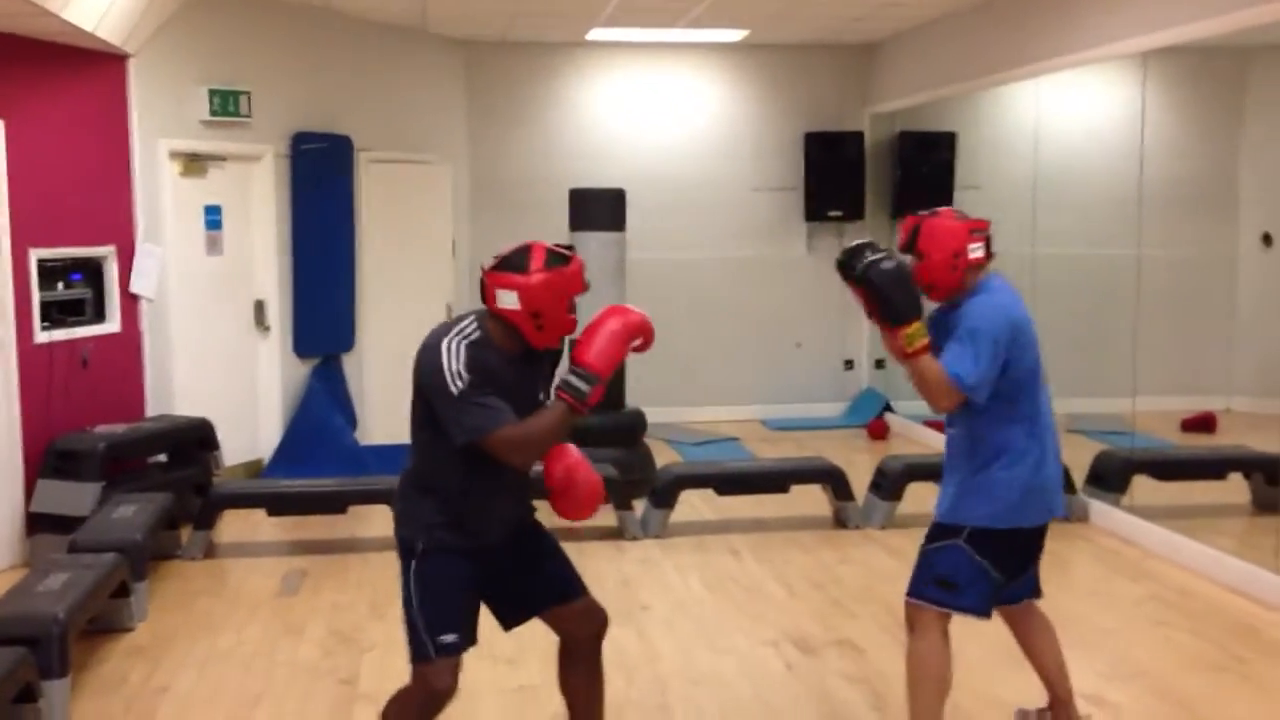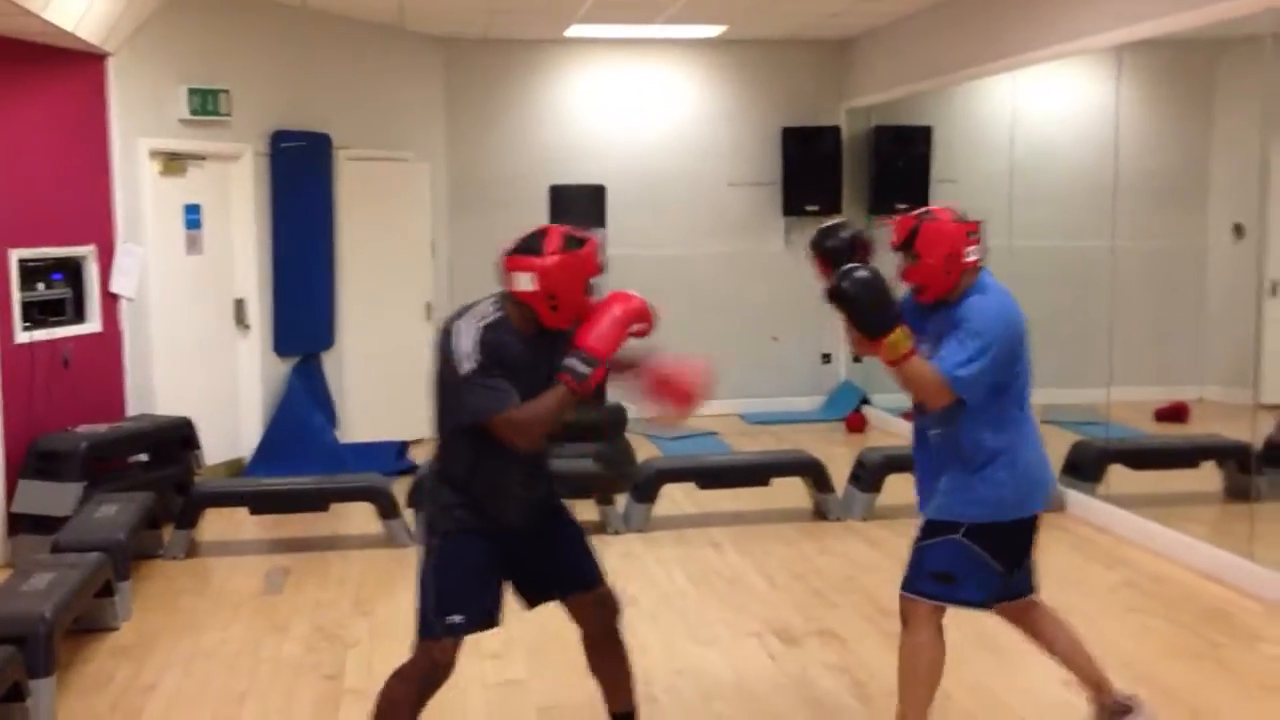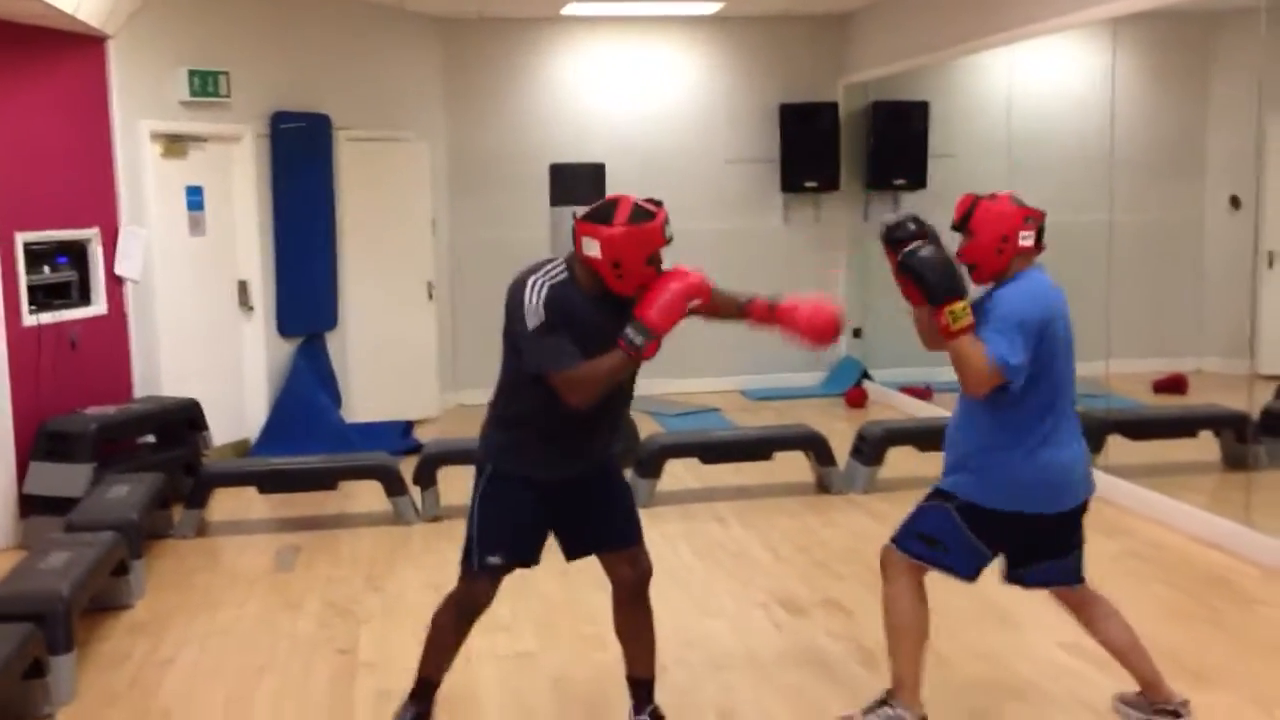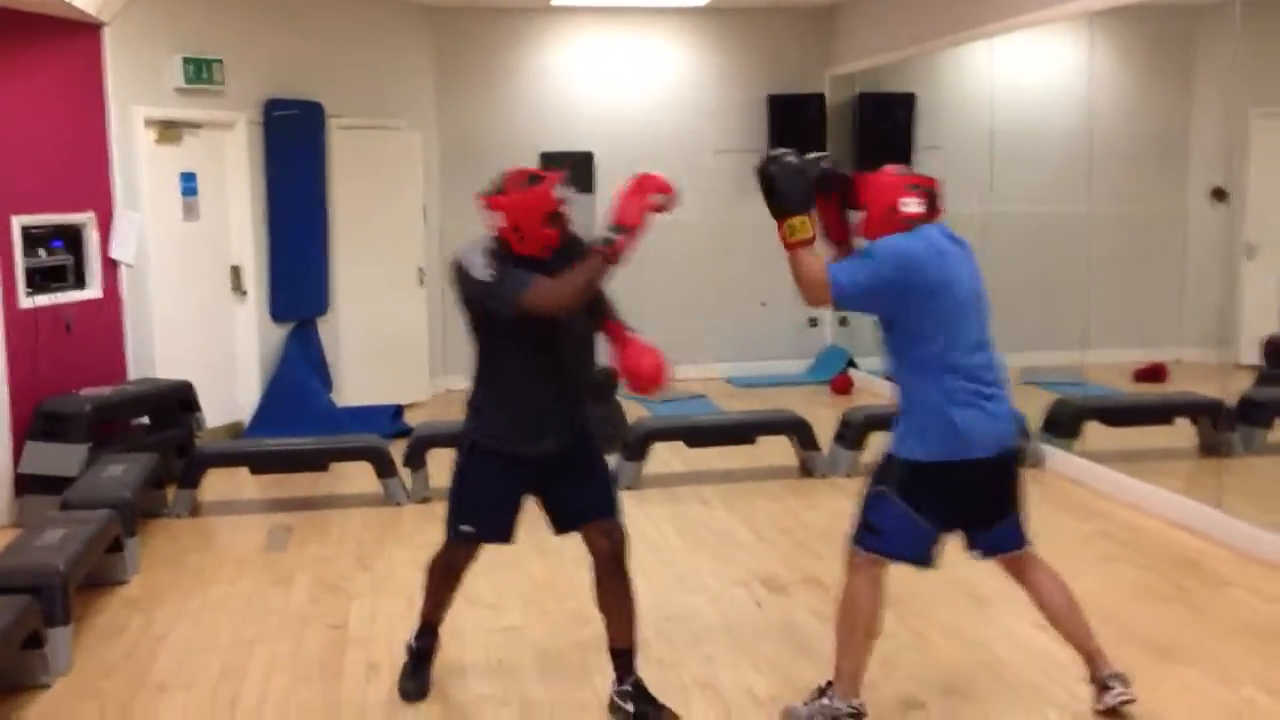
dt=0.3s
person 1, frame 1
left shoulder: (988, 312)
right shoulder: (971, 302)
left elbow: (944, 395)
right elbow: (910, 355)
left wrist: (906, 322)
right wrist: (880, 301)
left hip: (993, 494)
right hip: (1017, 486)
left knee: (925, 612)
right knee: (1015, 603)
person 1, frame 2
left shoulder: (989, 314)
right shoulder: (936, 304)
left elbow: (935, 395)
right elbow: (864, 345)
left wrist: (887, 328)
right wrist: (844, 280)
left hip: (986, 490)
right hip: (1003, 485)
left knee: (920, 609)
right knee: (1017, 604)
person 1, frame 3
left shoulder: (1023, 302)
right shoulder: (1013, 293)
left elbow: (979, 380)
right elbow: (935, 339)
left wrist: (948, 302)
right wrist: (912, 272)
left hip: (1000, 479)
right hip: (1053, 477)
left knee: (900, 565)
right knee: (1073, 592)
person 1, frame 4
left shoulder: (900, 255)
right shoulder: (948, 246)
left elbow: (816, 290)
right elbow: (856, 274)
left wrist: (794, 217)
right wrist: (829, 213)
left hip: (935, 444)
right hip: (993, 436)
left knee: (865, 561)
right knee: (1017, 560)
person 2, frame 1
left shoulder: (538, 344)
right shoulder: (452, 354)
right elbow: (515, 448)
left wrist: (558, 450)
right wrist: (587, 376)
left hip: (507, 523)
right hip: (440, 534)
left knee: (586, 624)
person 2, frame 2
left shoulder: (554, 318)
right shoulder: (471, 337)
right elbow: (524, 431)
left wrist: (635, 368)
right wrist: (588, 360)
left hip: (530, 497)
right hip: (464, 514)
left knee: (601, 612)
right knee: (436, 659)
person 2, frame 3
left shoulder: (630, 281)
right shoulder: (539, 293)
left elbow: (699, 295)
right elbow: (576, 391)
left wrist: (771, 311)
right wrist: (644, 331)
left hip: (588, 460)
right hip: (517, 464)
left knee: (633, 575)
right knee: (475, 591)
person 2, frame 4
left shoulder: (569, 248)
right shoulder: (480, 265)
left elbow: (590, 303)
right elbow: (555, 300)
left wrist: (624, 340)
right wrist: (620, 234)
left hip: (568, 432)
right hip: (498, 440)
left knee: (610, 547)
right knee: (458, 551)
right ankle: (423, 644)
